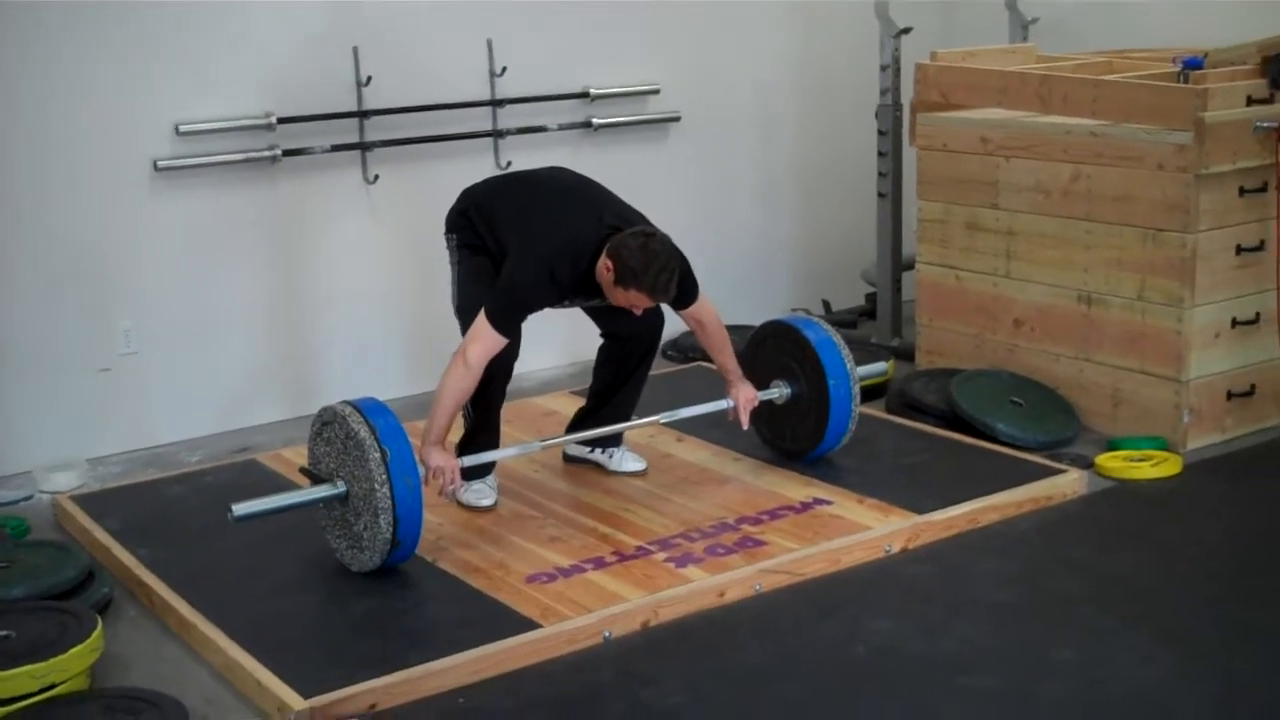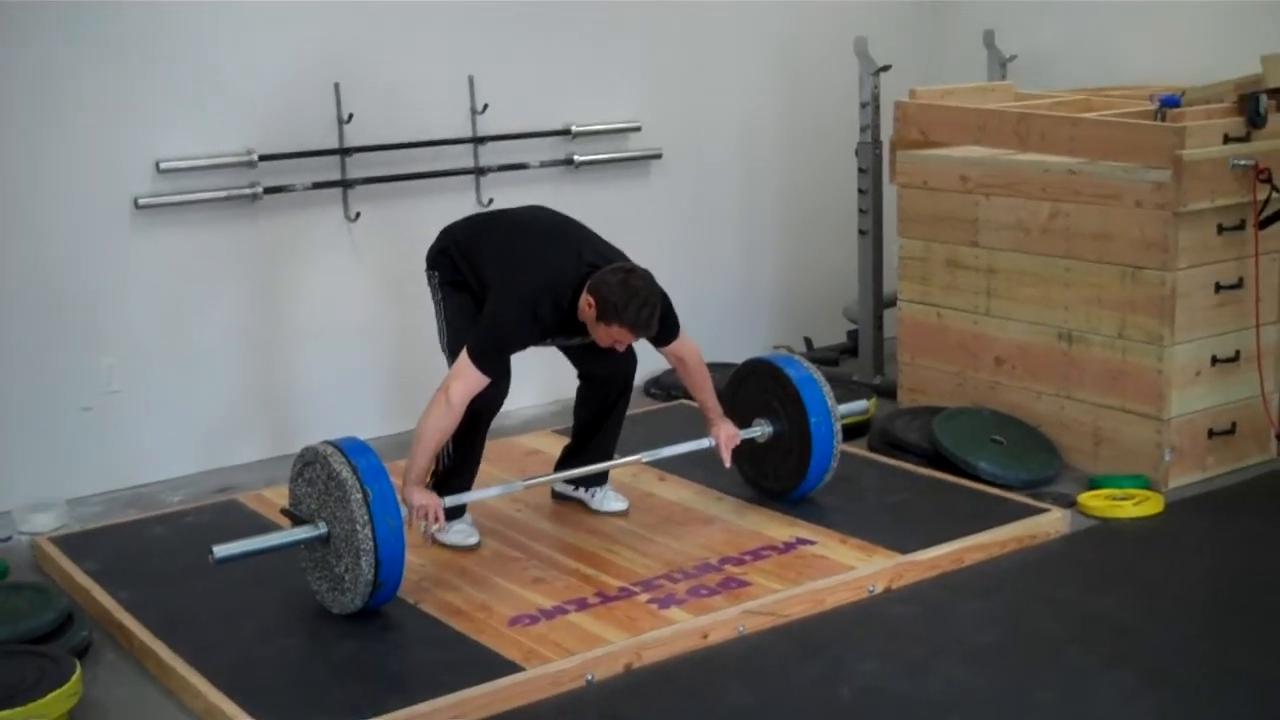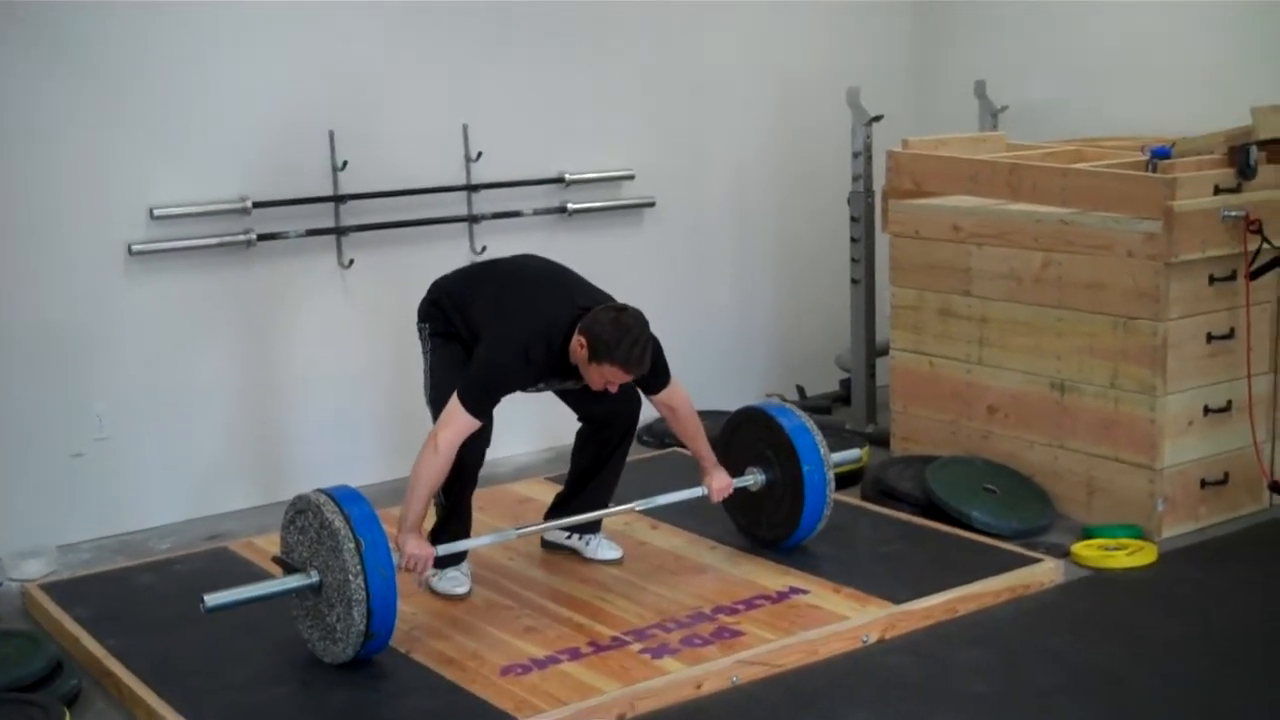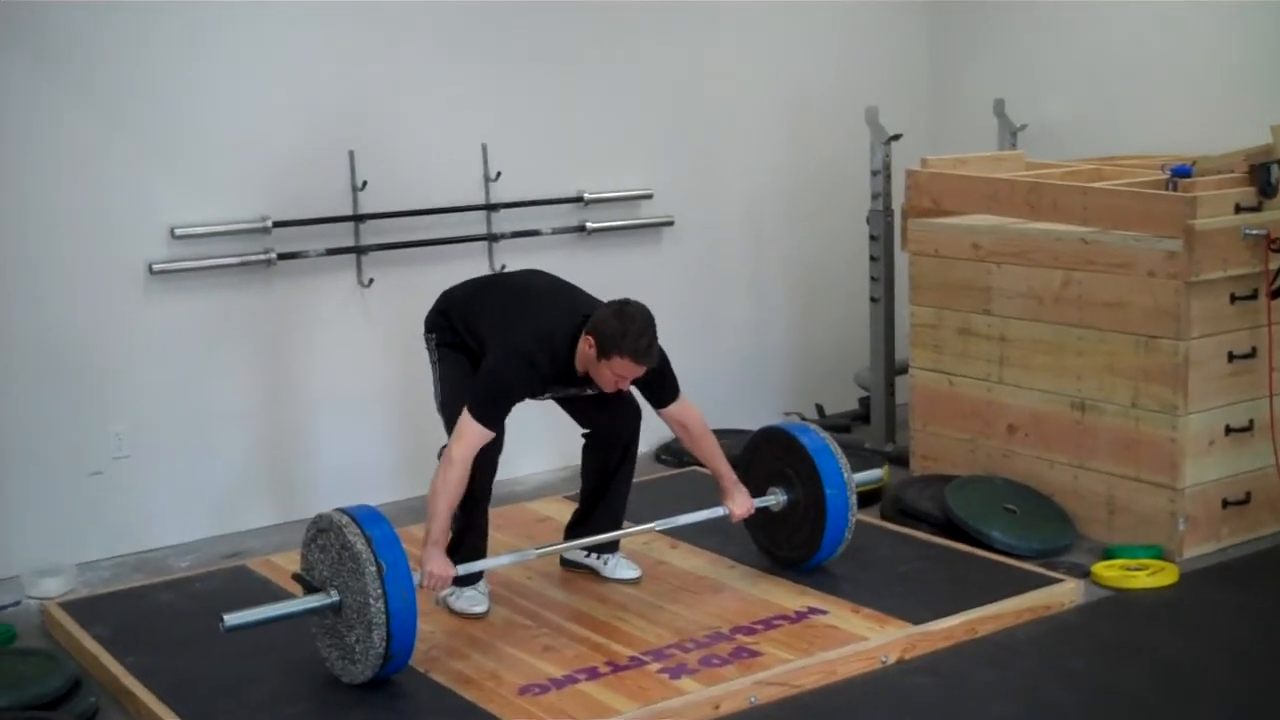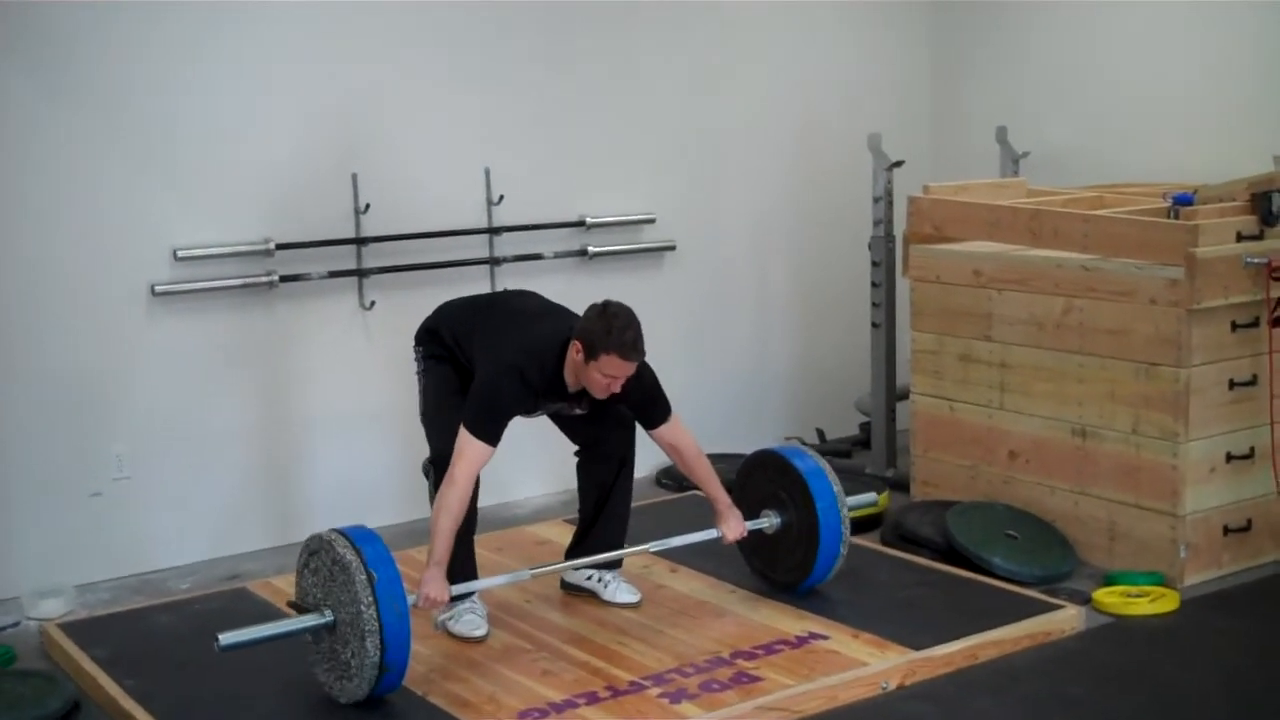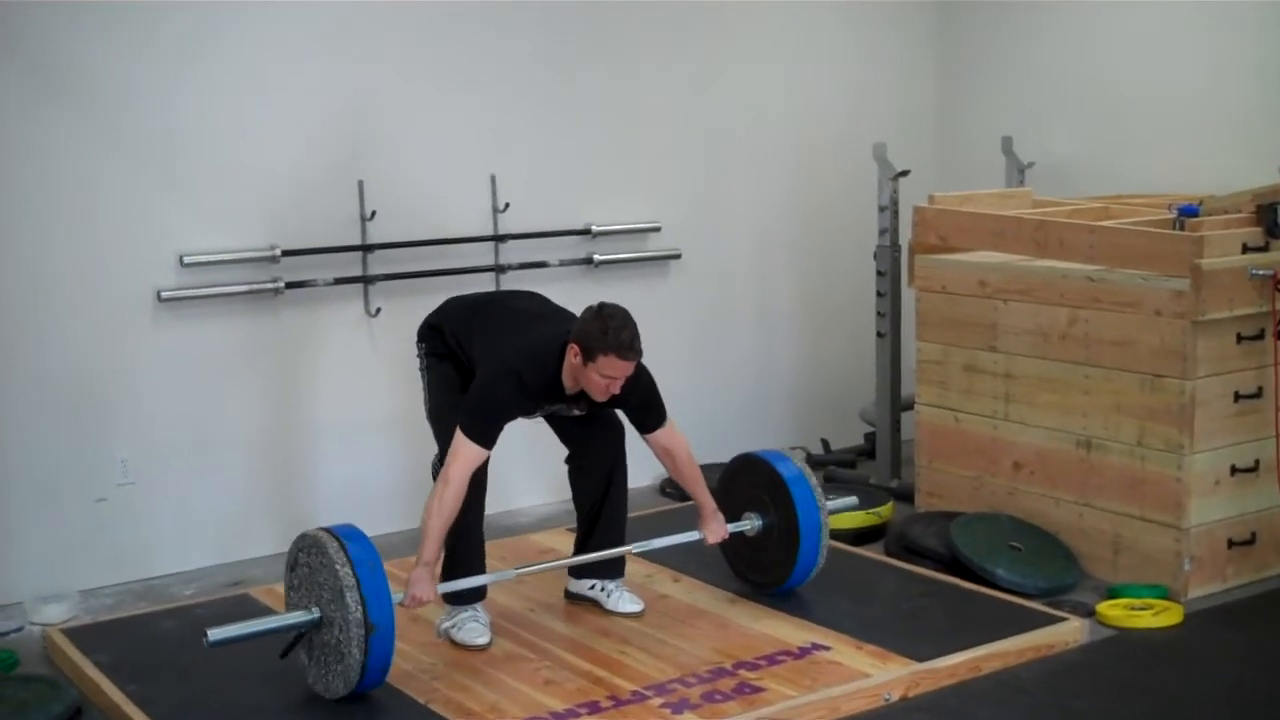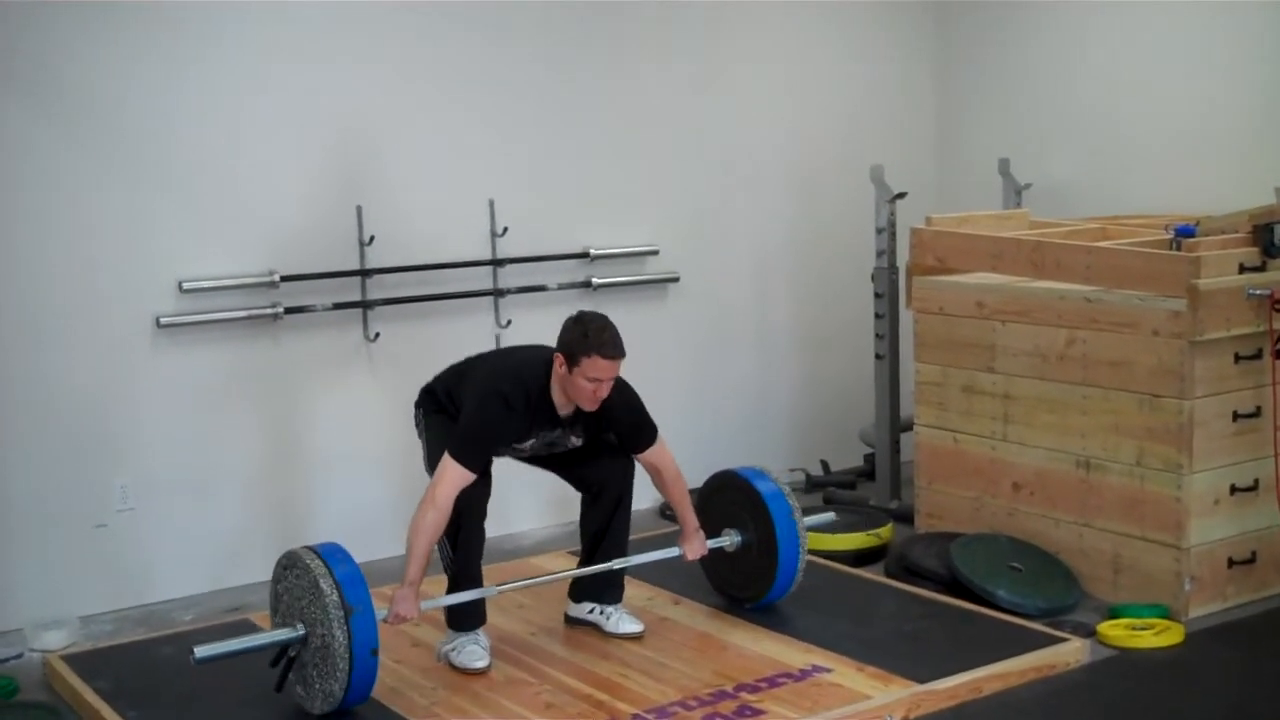
dt=0.3s
person 1, frame 1
left shoulder: (655, 258)
right shoulder: (545, 268)
left elbow: (702, 316)
right elbow: (472, 356)
left wrist: (735, 380)
right wrist: (432, 445)
left knee: (644, 327)
right knee: (497, 349)
left ankle: (594, 438)
right ankle: (473, 467)
person 1, frame 2
left shoulder: (637, 295)
right shoulder: (527, 305)
left elbow: (682, 354)
right elbow: (454, 394)
left wrist: (716, 418)
right wrist: (413, 485)
right hip: (458, 267)
left knee: (615, 368)
right knee: (488, 384)
left ankle: (580, 478)
right ankle: (447, 505)
person 1, frame 3
left shoulder: (626, 339)
right shoulder: (518, 351)
left elbow: (672, 403)
right elbow: (444, 440)
left wrist: (710, 466)
right wrist: (409, 532)
left hip: (535, 310)
right hip: (451, 322)
left knee: (620, 410)
right knee: (468, 435)
left ankle: (572, 525)
right ankle: (445, 556)
person 1, frame 4
left shoulder: (632, 350)
right shoulder: (524, 358)
left elbow: (683, 419)
right elbow: (459, 453)
left wrist: (730, 485)
right wrist: (434, 549)
right hip: (457, 333)
left knee: (620, 422)
right knee: (481, 449)
left ankle: (589, 544)
right ankle: (462, 574)
person 1, frame 5
left shoulder: (625, 367)
right shoulder: (515, 372)
left elbow: (676, 441)
right elbow: (461, 472)
left wrist: (724, 508)
right wrist: (435, 570)
right hip: (447, 350)
left knee: (614, 435)
right knee: (449, 456)
left ankle: (590, 565)
right ankle: (459, 596)
person 1, frame 6
left shoulder: (624, 371)
right shoulder: (514, 372)
left elbow: (668, 444)
right elbow: (456, 473)
left wrist: (708, 512)
right wrist: (423, 568)
right hip: (449, 348)
left knee: (603, 440)
right knee: (469, 466)
left ankle: (594, 575)
right ankle: (462, 603)
person 1, frame 7
left shoulder: (615, 397)
right shoulder: (503, 395)
left elbow: (660, 463)
right elbow: (441, 495)
left wrist: (690, 530)
right wrist: (409, 587)
right hip: (450, 419)
left knee: (614, 472)
right knee: (468, 499)
left ankle: (593, 599)
right ankle: (464, 629)
